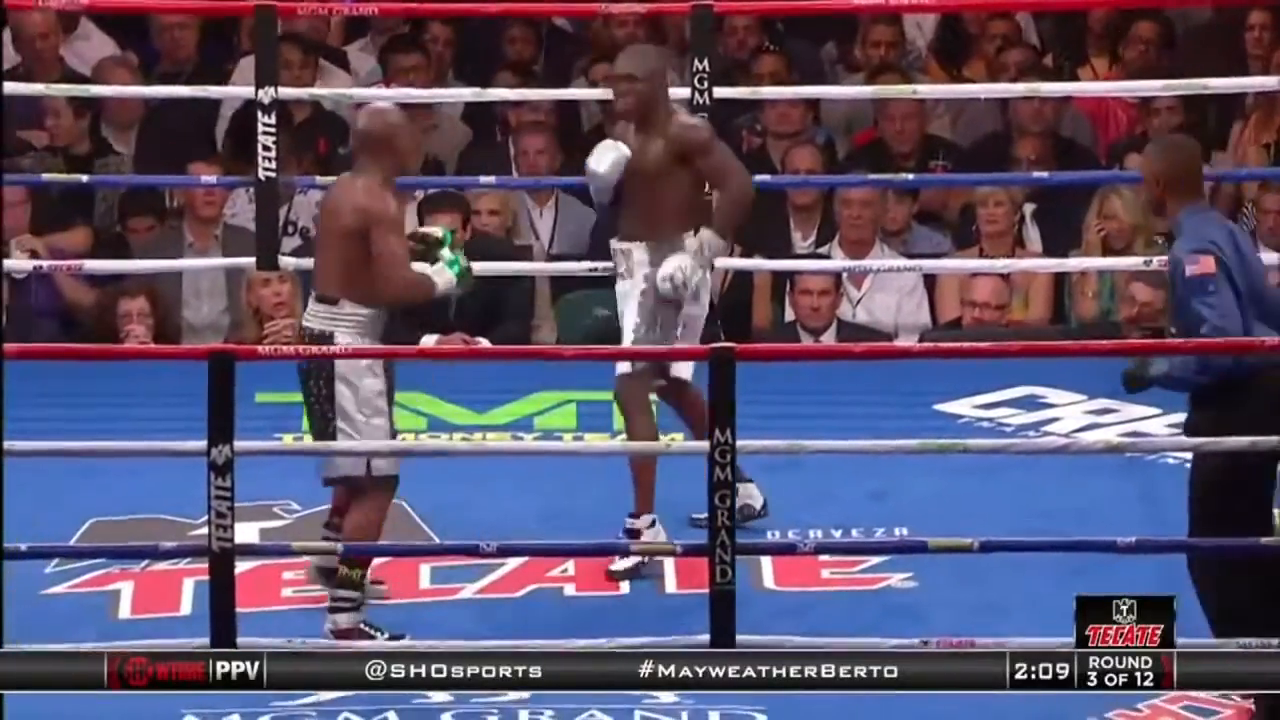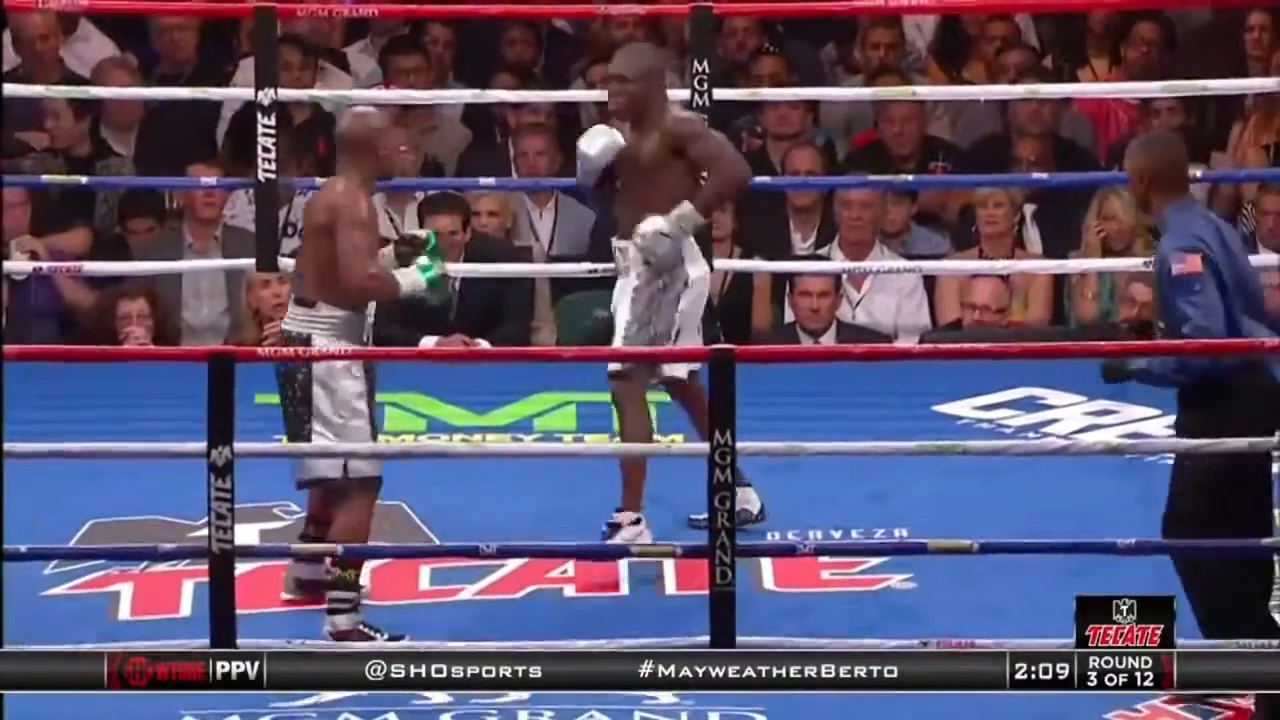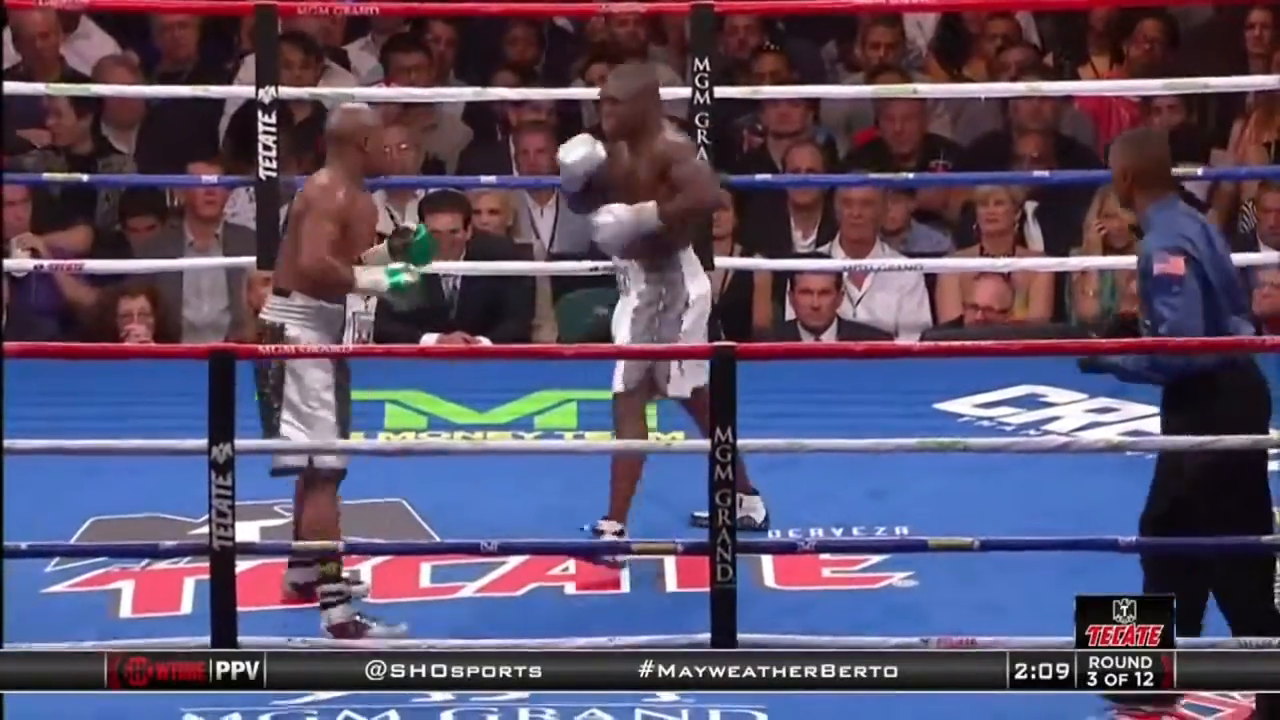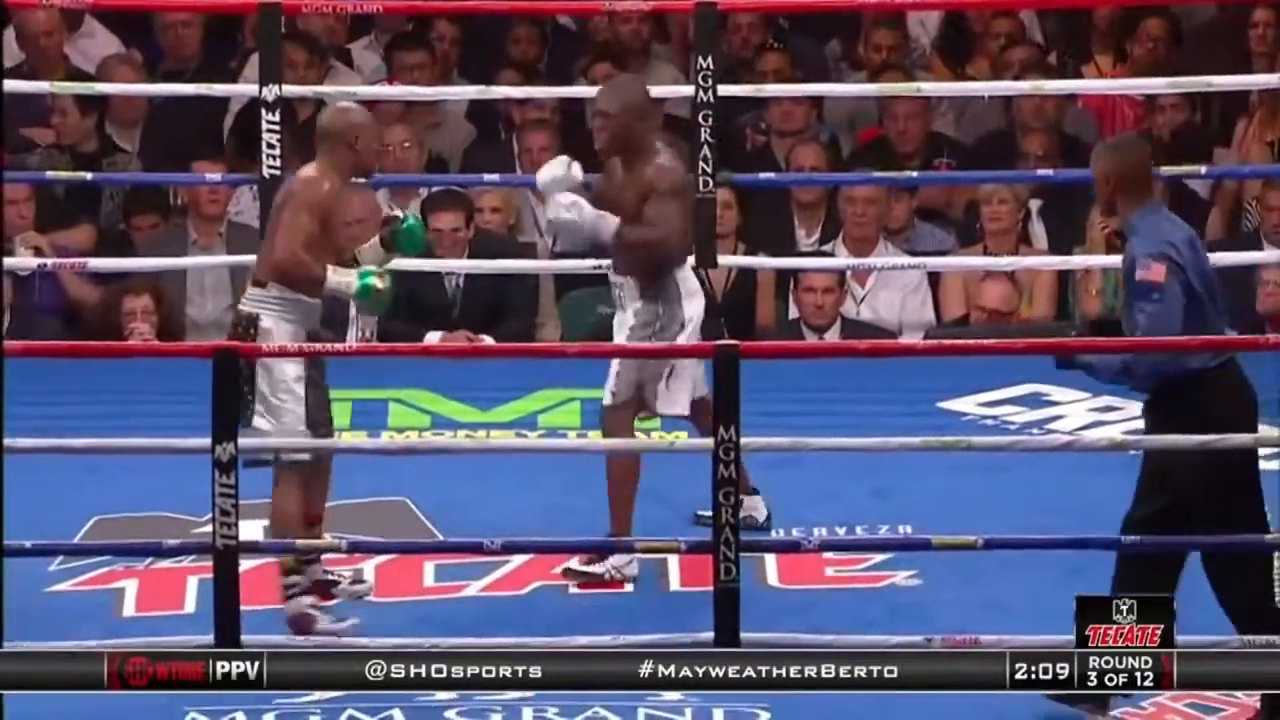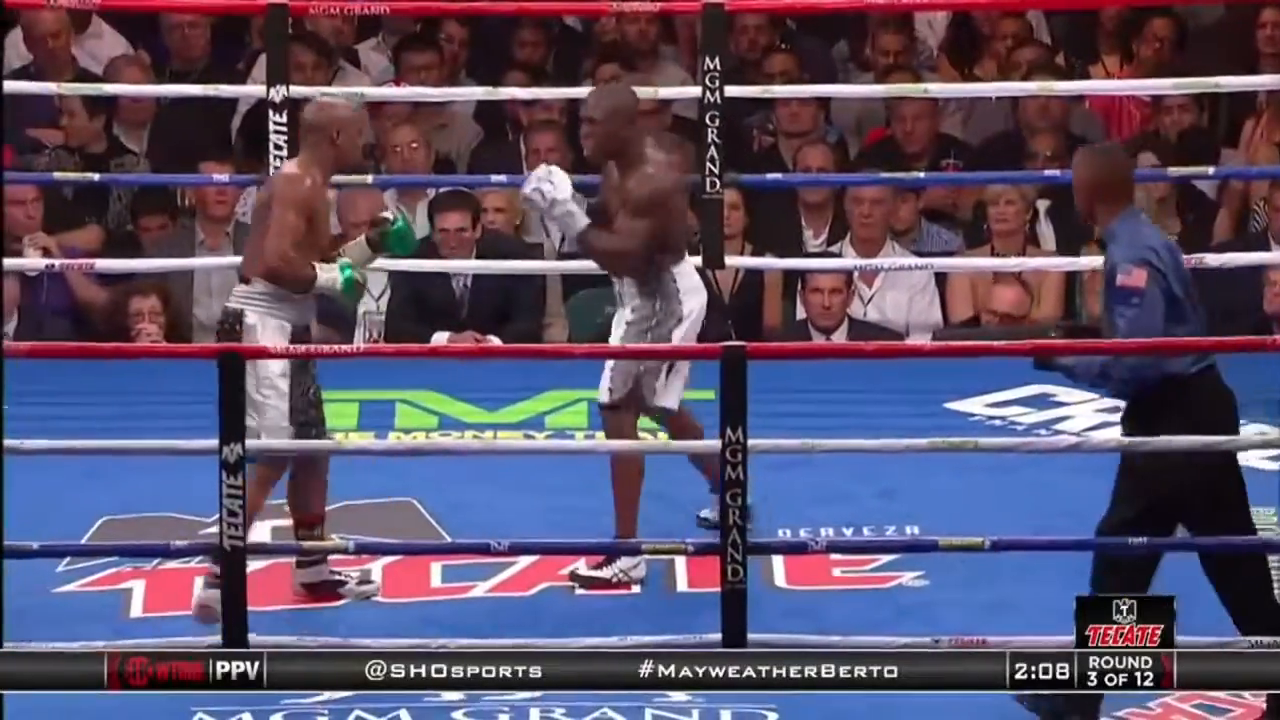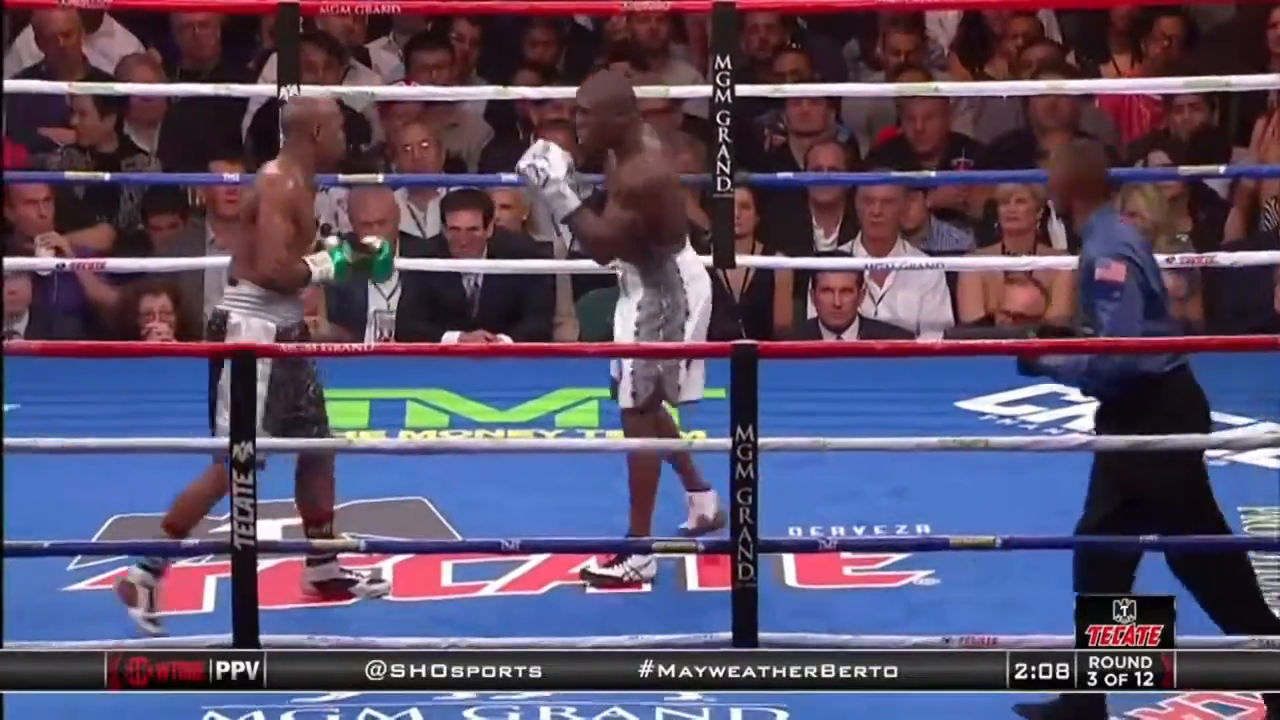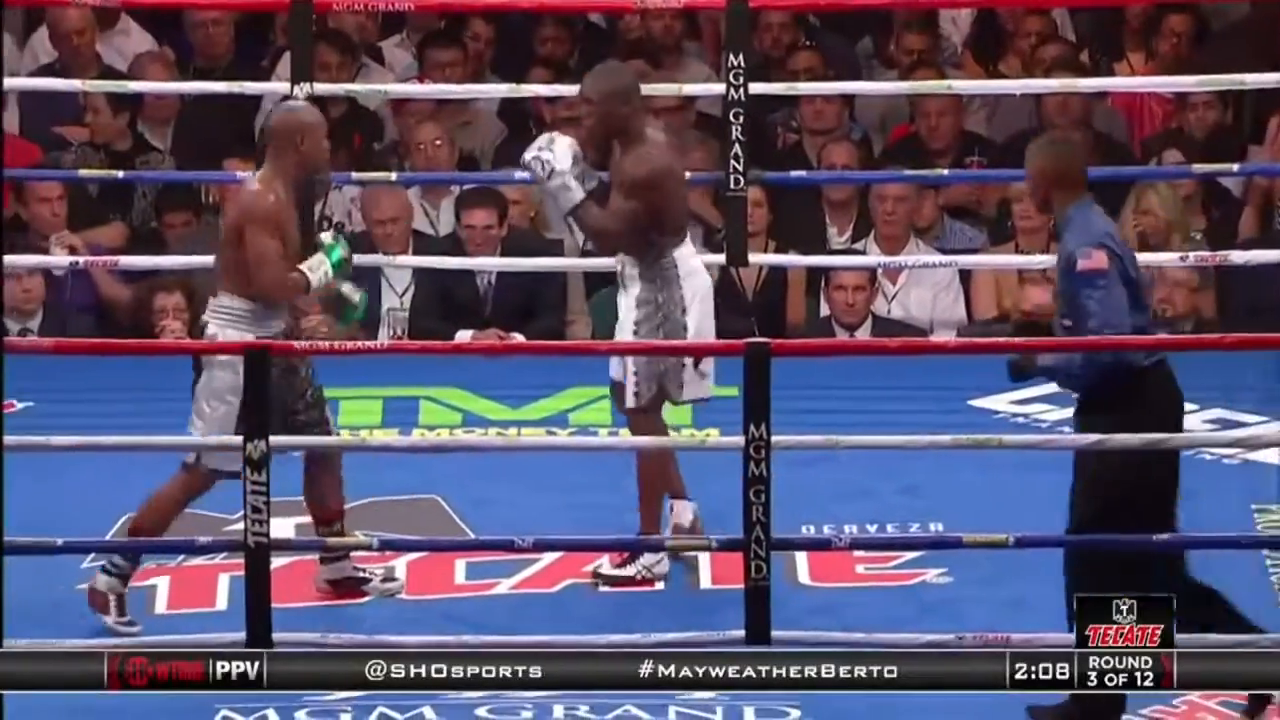
dt=0.1s
person 1, frame 1
left shoulder: (1194, 249)
right shoulder: (1227, 232)
left elbow: (1221, 346)
left wrist: (1156, 371)
right wrist: (1173, 341)
left knee: (1217, 556)
person 1, frame 2
left shoulder: (1181, 244)
right shoulder: (1210, 225)
left elbow: (1201, 347)
left wrist: (1133, 366)
right wrist: (1158, 334)
left hip: (1227, 404)
left knee: (1228, 549)
right knee: (1195, 534)
person 1, frame 3
left shoulder: (1165, 244)
right shoulder: (1191, 224)
left elbow: (1178, 348)
left wrist: (1111, 360)
right wrist: (1138, 331)
left hip: (1214, 403)
right hip: (1224, 392)
left knee: (1232, 551)
right knee: (1167, 533)
person 1, frame 4
left shoulder: (1150, 250)
right shoulder: (1168, 231)
left elbow: (1155, 358)
left wrist: (1087, 358)
left hip: (1203, 409)
right hip: (1194, 405)
right knee: (1145, 543)
person 1, frame 5
left shoulder: (1130, 256)
right shoulder: (1142, 239)
left elbow: (1133, 363)
left wrist: (1066, 360)
left hip: (1184, 415)
right hip: (1171, 411)
left knee: (1230, 559)
right knee: (1122, 549)
person 1, frame 6
left shoulder: (1105, 250)
right shoulder: (1115, 236)
left elbow: (1117, 353)
left wrist: (1047, 363)
right wrist: (1063, 345)
left hip: (1156, 411)
right hip: (1142, 408)
left knee: (1202, 555)
right knee: (1102, 551)
person 1, frame 7
left shoulder: (1084, 242)
right shoulder: (1088, 231)
left elbow: (1108, 343)
left wrist: (1039, 364)
left hip: (1133, 406)
right hip: (1120, 405)
left knee: (1147, 559)
right knee: (1094, 550)
person 2, frame 1
left shoulder: (344, 191)
right shoulder: (380, 203)
right elbow: (397, 287)
left wrist: (413, 249)
right wrist: (448, 273)
left hip: (327, 336)
right hip: (347, 345)
left knee: (361, 471)
right knee: (375, 484)
left ankle: (332, 562)
right ankle: (345, 617)
person 2, frame 2
left shoulder: (338, 197)
right shoulder: (352, 203)
right elbow: (357, 282)
left wrist: (399, 261)
right wrist: (417, 280)
left hip: (328, 344)
right hip: (324, 347)
left knee: (339, 474)
right knee: (358, 484)
left ankle: (308, 569)
right ankle: (345, 619)
person 2, frame 3
left shoulder: (348, 195)
right shoulder: (332, 194)
right elbow: (313, 265)
left wrist: (387, 252)
right wrist: (382, 280)
left hip: (310, 335)
right hip: (298, 338)
left knee: (320, 467)
right knee: (324, 475)
left ankle: (304, 572)
right ankle: (338, 614)
person 2, frame 4
left shoulder: (331, 190)
right shoulder: (313, 187)
left elbow: (336, 264)
right elbow: (286, 260)
left wrist: (385, 245)
right wrist: (350, 283)
left hip: (295, 332)
right hip: (273, 329)
left knee: (316, 457)
right knee: (292, 466)
left ankle: (306, 572)
right ankle: (301, 602)
person 2, frame 5
left shoulder: (312, 185)
right shoulder: (296, 183)
right elbow: (275, 262)
left wrist: (371, 244)
right wrist: (334, 278)
left hip: (287, 328)
right hip: (260, 328)
left knee: (314, 452)
right knee: (265, 464)
left ankle: (313, 571)
right ankle: (219, 590)
person 2, frame 6
left shoulder: (295, 184)
right shoulder: (280, 186)
right elbow: (272, 269)
left wrist: (353, 257)
right wrist: (326, 265)
left hip: (283, 332)
right hip: (252, 331)
left knee: (318, 450)
right knee: (228, 468)
left ankle: (326, 571)
right ankle: (144, 574)
person 2, frame 7
left shoulder: (278, 193)
right shoulder: (261, 201)
right elbow: (270, 286)
left wrist: (330, 283)
right wrist: (324, 267)
left hip: (270, 340)
right hip: (236, 342)
left knee: (323, 450)
right knee: (199, 474)
left ankle: (339, 570)
right ankle: (111, 580)
person 3, frame 1
left shoulder: (685, 132)
right shoulder: (622, 133)
left elbow: (739, 187)
left wrist: (699, 251)
right wrist: (603, 186)
left hip: (669, 269)
right hip: (635, 268)
left knee: (630, 388)
right knee: (675, 386)
left ankle: (643, 526)
right ankle: (742, 489)
person 3, frame 2
left shoulder: (679, 126)
right shoulder: (622, 129)
left elbow: (734, 172)
left wrist: (681, 219)
right wrist: (593, 168)
left hip: (666, 266)
right hip: (639, 267)
left knee: (627, 380)
right knee: (683, 385)
left ankle: (631, 521)
right ankle: (742, 493)
person 3, frame 3
left shoulder: (669, 148)
right shoulder: (616, 146)
left elbow: (707, 197)
right elbow: (586, 203)
left wrist: (640, 217)
right wrist: (574, 177)
left hip: (667, 282)
right hip: (644, 281)
left knee: (628, 399)
right knee: (692, 395)
left ankle: (613, 528)
right ankle: (745, 498)
person 3, frame 4
left shoulder: (661, 172)
right shoulder: (618, 162)
left elbow: (665, 242)
left wrist: (597, 222)
right wrist: (566, 200)
left hip: (660, 302)
right hip: (641, 297)
left knee: (618, 415)
right knee: (693, 407)
left ankle: (616, 553)
right ankle: (749, 502)
person 3, frame 5
left shoulder: (649, 179)
right shoulder: (620, 163)
left elbow: (619, 254)
right elbow: (606, 224)
left wrist: (567, 213)
right wrist: (561, 202)
left hip: (663, 296)
right hip: (653, 294)
left knee: (618, 415)
right knee: (662, 407)
left ankle: (626, 554)
person 3, frame 6
left shoulder: (643, 170)
right shoulder: (622, 149)
left elbow: (605, 244)
right elbow: (612, 222)
left wrist: (558, 196)
right wrist: (563, 179)
left hip: (665, 288)
right hip: (652, 283)
left knee: (638, 413)
right knee: (643, 405)
left ankle: (639, 551)
right ankle: (700, 497)
person 3, frame 7
left shoulder: (646, 161)
right shoulder: (628, 141)
left elbow: (610, 235)
right elbow: (605, 183)
left wrist: (563, 189)
right wrist: (570, 171)
left hip: (664, 284)
right hip: (653, 278)
left knee: (641, 411)
right knee: (634, 399)
left ankle: (650, 550)
right ankle: (680, 509)
